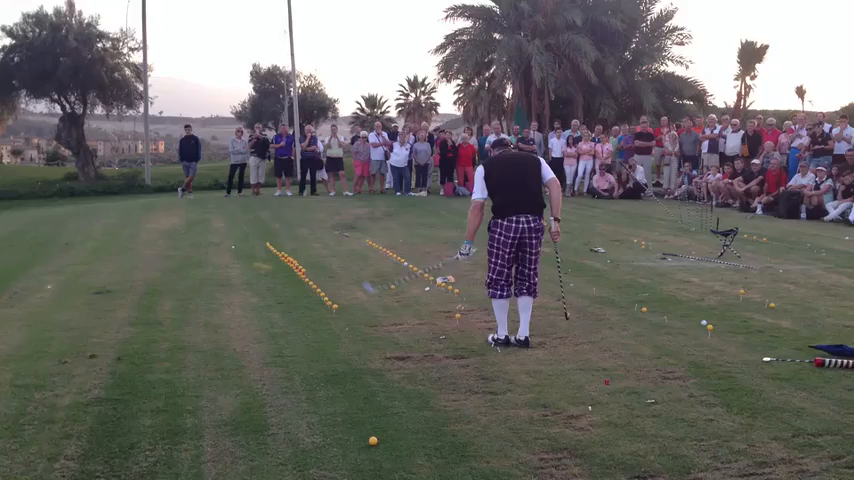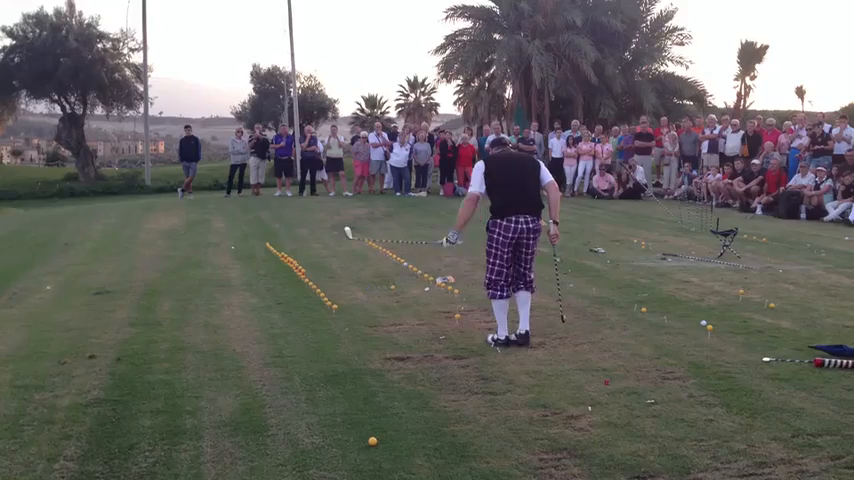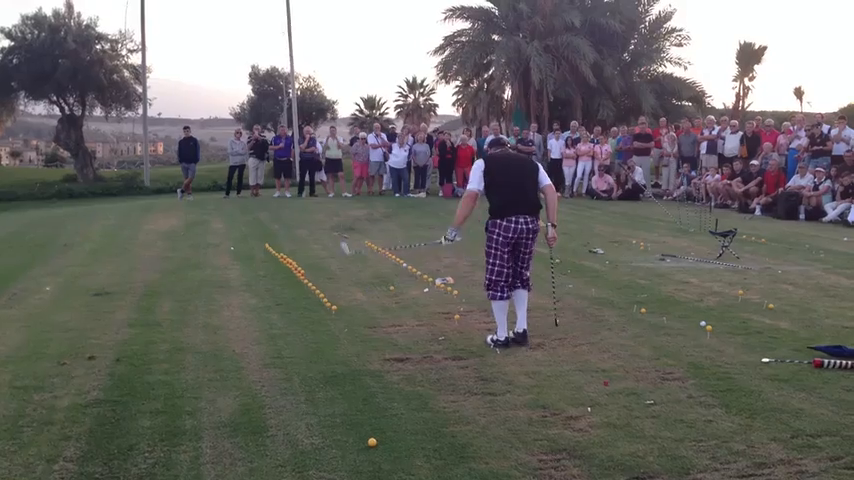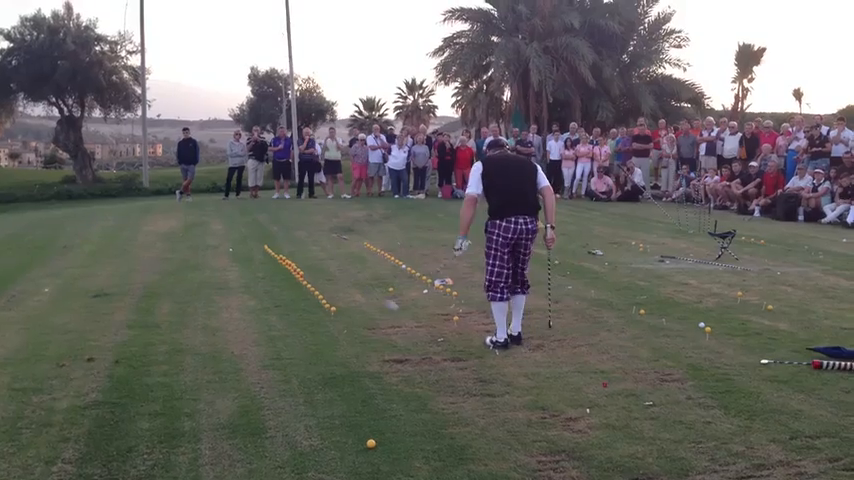
dt=0.1s
person 1, frame 1
left shoulder: (486, 166)
right shoulder: (535, 160)
left elbow: (477, 207)
right elbow: (554, 185)
left wrist: (468, 241)
right wrist: (555, 219)
left hip: (504, 223)
right hip: (534, 222)
left knee: (498, 280)
right knee: (527, 278)
left ankle: (501, 335)
right ankle: (523, 334)
person 1, frame 2
left shoulder: (484, 164)
right shoulder: (533, 161)
left elbow: (472, 199)
right elbow: (553, 188)
left wrist: (455, 231)
right wrist: (553, 222)
left hip: (503, 222)
right hip: (532, 222)
left knee: (497, 279)
right knee: (523, 277)
left ankle: (501, 335)
right ankle: (523, 329)
person 1, frame 3
left shoulder: (483, 163)
right shoulder: (530, 163)
left elbow: (469, 197)
right elbow: (550, 191)
left wrist: (454, 229)
right wrist: (551, 225)
left hip: (501, 222)
right hip: (530, 222)
left knee: (496, 278)
right knee: (520, 276)
left ankle: (501, 335)
right ankle: (521, 328)
person 1, frame 4
left shoulder: (482, 165)
right shoulder: (529, 164)
left elbow: (470, 201)
right elbow: (548, 193)
left wrist: (462, 236)
right wrist: (550, 227)
left hip: (501, 224)
right hip: (529, 223)
left knee: (497, 280)
right knee: (519, 277)
left ankle: (500, 337)
right ankle: (515, 331)
